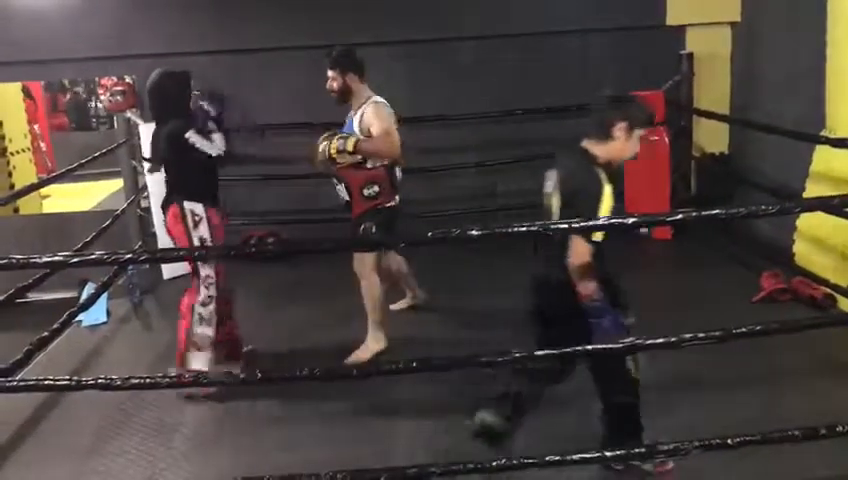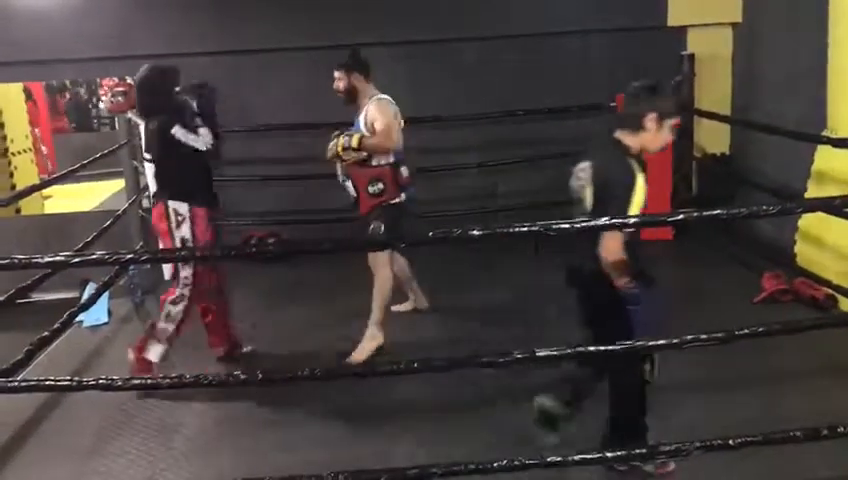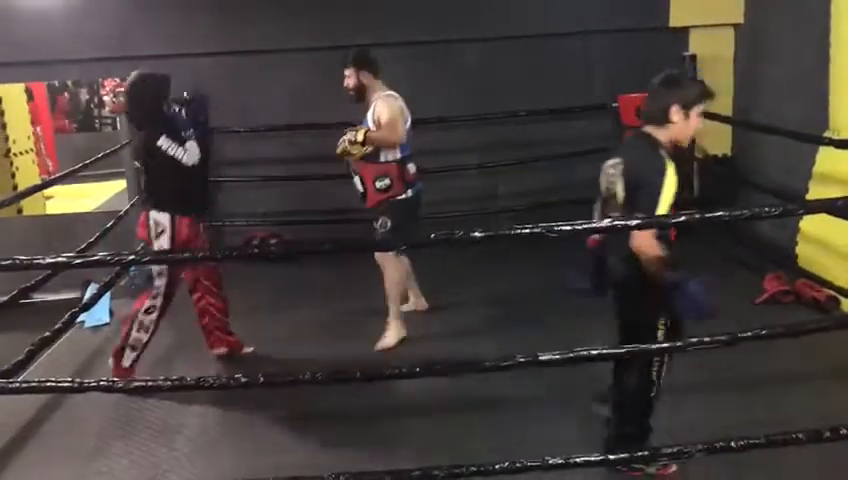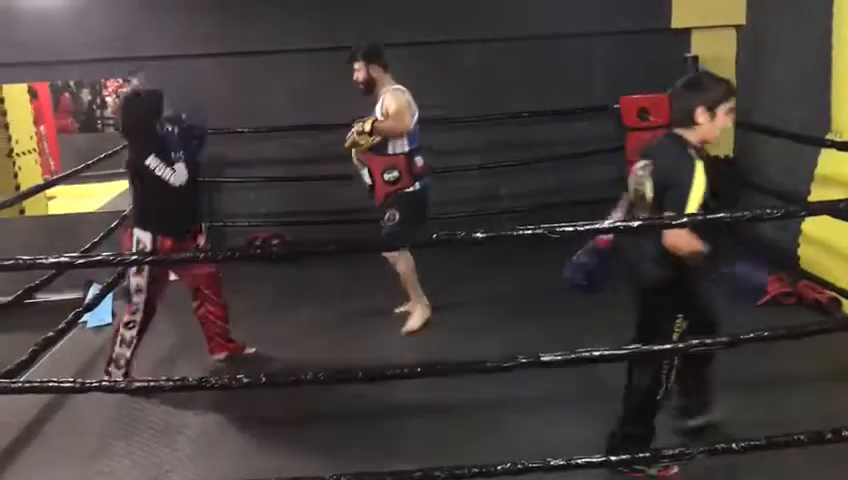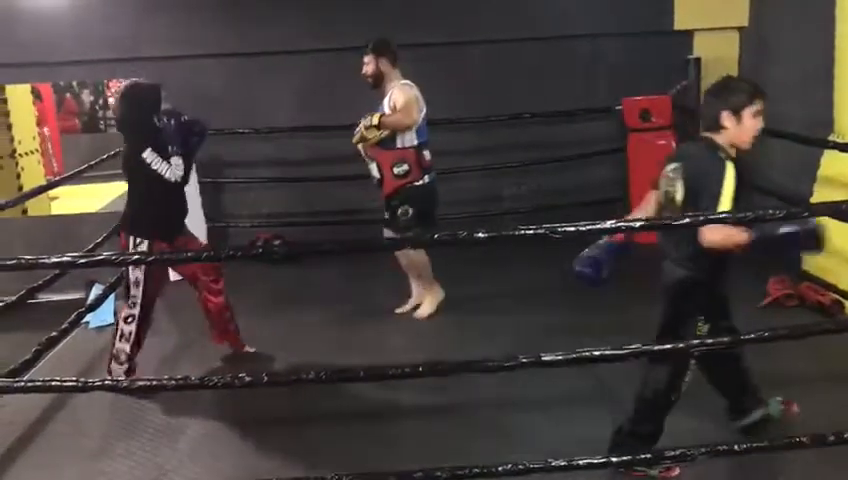
dt=0.1s
person 1, frame 1
left shoulder: (567, 162)
right shoulder: (595, 181)
right elbow: (579, 252)
right wrist: (599, 306)
left hip: (550, 284)
right hip: (579, 290)
left knee: (550, 358)
right knee: (619, 368)
left ankle: (499, 413)
right ankle: (624, 448)
person 1, frame 2
left shoulder: (598, 154)
right shoulder: (627, 172)
right elbow: (611, 246)
right wrist: (634, 295)
left hip: (584, 273)
right hip: (610, 281)
left knee: (605, 348)
right knee: (631, 365)
left ankle: (557, 398)
right ankle: (627, 447)
person 1, frame 3
left shoulder: (628, 148)
right shoulder: (658, 165)
left elbow: (609, 205)
right elbow: (642, 239)
left wrist: (598, 244)
right wrist: (675, 281)
left hip: (618, 267)
right hip: (639, 278)
left knee: (640, 351)
right knee: (644, 361)
left ankle: (617, 408)
right ankle: (624, 448)
person 1, frame 4
left shoulder: (657, 150)
right shoulder: (687, 165)
left elbow: (631, 207)
right elbow: (674, 237)
left hip: (644, 267)
right hip: (667, 277)
left knee: (701, 330)
right knee: (657, 363)
left ankle: (695, 411)
person 1, frame 5
left shoulder: (686, 153)
right shoulder: (718, 166)
left elbow: (651, 203)
right elbow: (711, 235)
left wrist: (614, 238)
right wrist: (768, 234)
left hip: (680, 270)
right hip: (693, 280)
left knee: (724, 342)
right knee: (671, 365)
left ankle: (750, 408)
person 2, frame 1
left shoulder: (169, 128)
right shoulder: (178, 128)
right elbow: (216, 150)
left wrist: (208, 116)
right wrist: (210, 119)
left hip: (195, 208)
right hip: (192, 211)
left knee: (214, 279)
right knee: (206, 284)
left ankle: (227, 345)
right ankle: (194, 365)
person 2, frame 2
left shoulder: (164, 121)
right shoulder: (165, 124)
right elbow: (204, 145)
left wrist: (194, 110)
right wrist: (194, 113)
left hip: (190, 205)
right hip: (178, 208)
left knee: (210, 276)
right knee: (186, 283)
left ankle: (224, 344)
right ankle: (146, 356)
person 2, frame 3
left shoulder: (164, 127)
right shoulder: (151, 135)
left elbow: (195, 159)
right elbow: (192, 158)
left wrist: (189, 120)
right wrist: (187, 125)
left hip: (186, 216)
right hip: (164, 219)
left knee: (207, 276)
right knee: (158, 294)
left ankle: (222, 341)
right ankle: (123, 363)
person 2, frame 4
left shoulder: (158, 143)
right shoulder: (142, 153)
left elbow: (186, 174)
right elbow: (178, 179)
left wrist: (190, 141)
right wrist: (180, 146)
left hip: (180, 232)
right hip: (151, 236)
left knee: (208, 283)
right knee: (140, 308)
left ankle: (222, 346)
right ankle: (116, 372)
person 2, frame 5
left shoulder: (154, 139)
right shoulder: (139, 148)
left elbow: (178, 174)
right elbow: (175, 175)
left wrist: (189, 137)
right wrist: (177, 140)
left hip: (171, 228)
right hip: (144, 234)
left knee: (210, 275)
right knee: (138, 304)
left ankle: (229, 339)
right ankle: (119, 371)
person 3, frame 1
left shoulder: (375, 109)
right shoulder: (356, 108)
left elbow: (392, 149)
left wrist: (349, 144)
right wrist: (333, 150)
left hip: (380, 200)
right hip: (367, 199)
left knee: (363, 265)
right knee: (384, 252)
left ankle: (375, 337)
right ankle: (414, 293)
person 3, frame 2
left shoulder: (380, 106)
right shoulder: (366, 106)
left elbow: (391, 141)
left wrist: (353, 141)
right wrist: (343, 150)
left hip: (387, 198)
right hip: (374, 196)
left knee: (378, 261)
right knee: (388, 253)
left ankle: (374, 333)
right ankle: (417, 298)
person 3, frame 3
left shoulder: (387, 103)
right shoulder: (376, 104)
left elbow: (395, 136)
left wrist: (360, 136)
right wrist: (354, 149)
left hip: (397, 196)
right hip: (387, 194)
left knee: (385, 255)
right knee: (392, 251)
left ankle: (394, 325)
right ankle: (417, 299)
person 3, frame 4
left shoulder: (395, 96)
right shoulder: (384, 98)
left elbow: (402, 125)
left wrist: (367, 126)
right wrist: (361, 142)
left hip: (404, 189)
right hip: (394, 188)
left knee: (393, 249)
right knee: (396, 246)
left ankle: (420, 307)
right ankle: (416, 299)
person 3, frame 5
left shoulder: (403, 91)
right shoulder: (391, 93)
left elbow: (410, 119)
left wrist: (374, 121)
right wrist: (368, 138)
left hip: (413, 183)
right hip: (396, 183)
left knee: (408, 240)
right knee: (394, 239)
left ankle: (433, 291)
right ankle: (418, 291)
